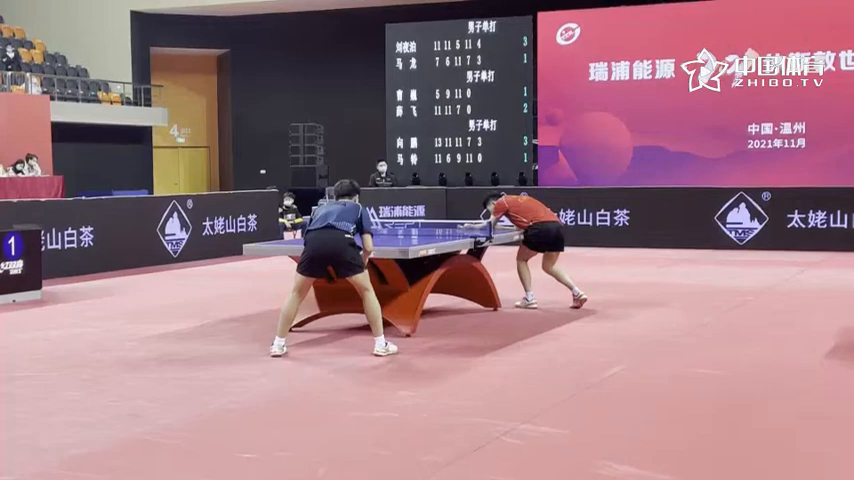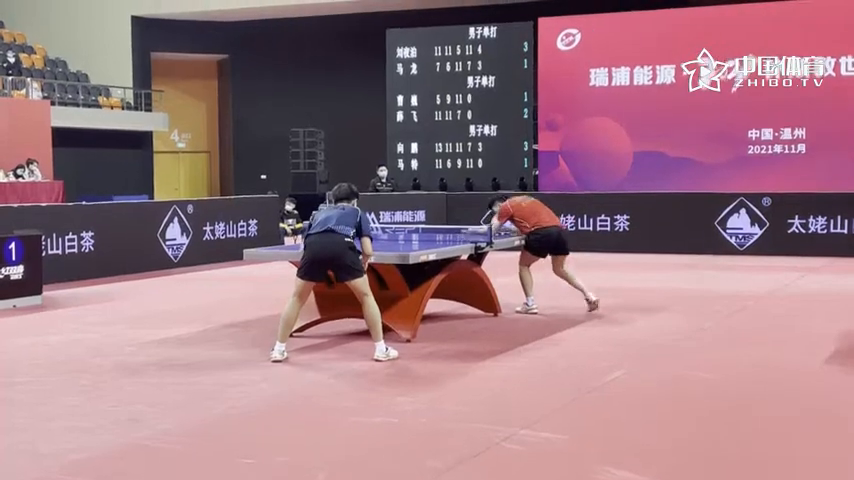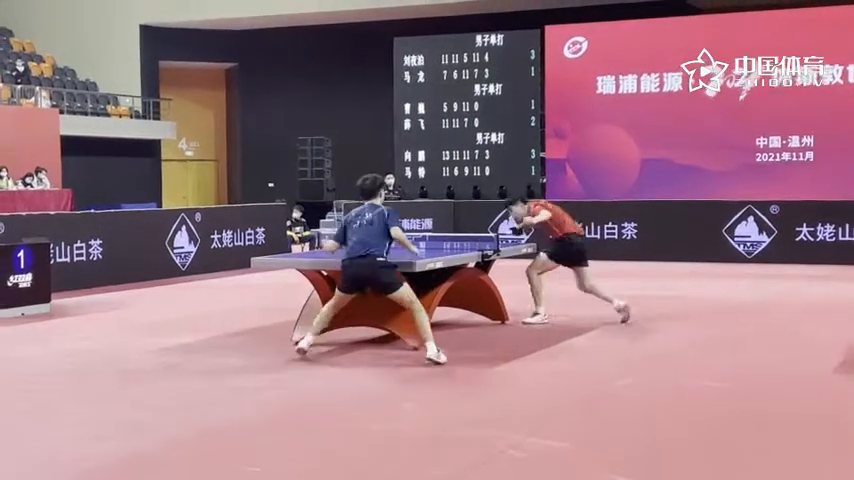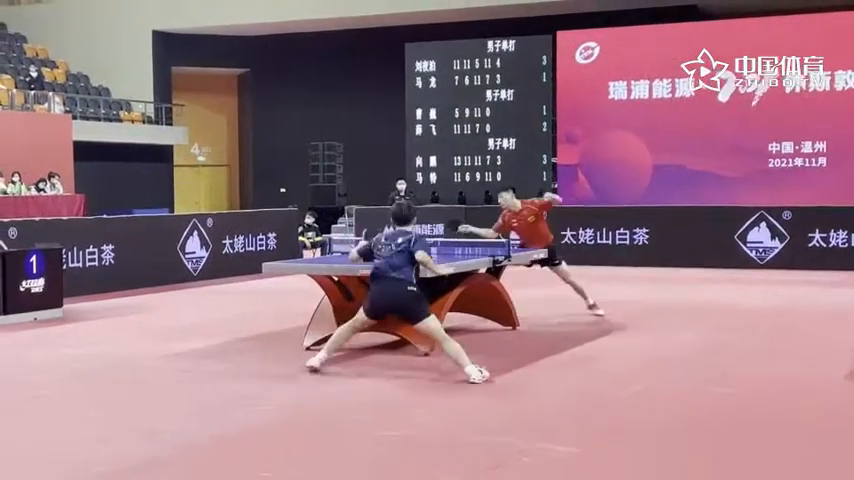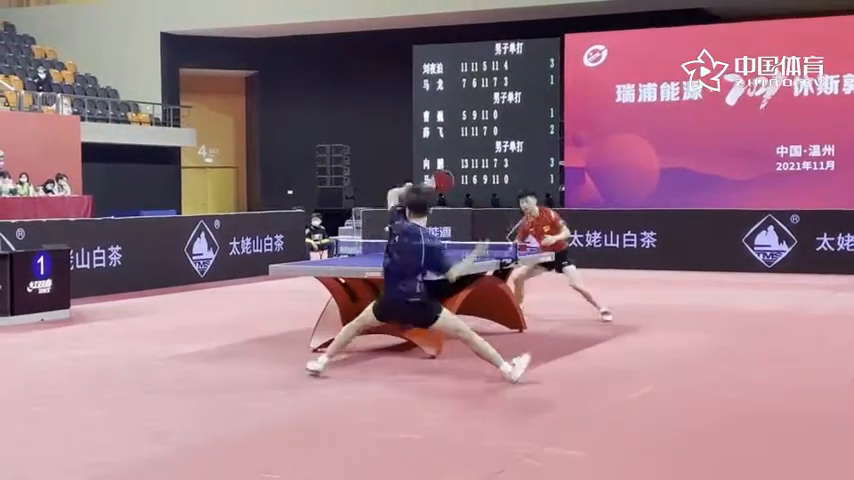
dt=1s
person 1, frame 1
left shoulder: (321, 208)
right shoulder: (358, 209)
left elbow: (310, 235)
right elbow: (368, 247)
left wrist: (323, 264)
right wrist: (361, 264)
left hip: (314, 242)
right hip: (342, 242)
left knee: (297, 293)
right knee: (367, 291)
left ankle: (278, 344)
right ankle: (381, 344)
person 1, frame 2
left shoulder: (319, 213)
right shoulder: (356, 213)
left elbow: (305, 244)
right elbow: (368, 250)
left wrist: (322, 265)
right wrist: (362, 266)
left hip: (314, 246)
right hip: (341, 246)
left knee: (297, 298)
right knee: (366, 296)
left ankle: (279, 349)
right ankle: (381, 349)
person 1, frame 3
left shoulder: (351, 216)
right shoulder: (385, 212)
left elbow: (331, 246)
right elbow: (397, 234)
left wrist: (331, 243)
right wrist: (411, 247)
left hip: (351, 267)
right hip: (376, 265)
left knee: (334, 303)
right knee: (414, 304)
left ankle: (308, 340)
right ankle: (432, 351)
person 1, frame 4
left shoulder: (380, 239)
right shoulder: (416, 238)
left elbow: (355, 256)
right elbow: (420, 256)
left wrist: (361, 245)
right wrist: (438, 269)
left hip: (379, 292)
right hip: (406, 294)
left knee: (353, 325)
right knee: (441, 337)
left ankle: (319, 358)
right ankle: (472, 371)
person 1, frame 5
left shoulder: (396, 228)
right shoulder: (431, 244)
right elbow: (450, 275)
right wrist: (473, 256)
left hip: (389, 300)
right hip: (416, 303)
left knee: (356, 326)
right knee: (463, 332)
left ankle: (322, 361)
right ankle: (507, 369)
person 2, frame 1
left shoulder: (501, 202)
right shoulder: (518, 200)
left wrist: (473, 226)
left hip: (541, 228)
right hip: (556, 227)
left knee: (521, 260)
right knee: (549, 266)
left ankle: (529, 299)
right ankle: (577, 292)
person 2, frame 2
left shoulder: (506, 206)
right shoulder: (525, 199)
left elbow: (494, 229)
left hip: (541, 233)
right hip: (560, 231)
left knee: (524, 265)
right knee: (559, 270)
left ankle: (530, 304)
right ankle: (589, 295)
person 2, frame 3
left shoulder: (535, 208)
right shoulder: (532, 210)
left elbow: (545, 215)
left wrist: (533, 220)
right wrist: (523, 224)
left hip: (567, 241)
right hip: (576, 242)
left knee: (532, 271)
right knee: (586, 286)
left ankle: (540, 313)
right ankle: (618, 304)
person 2, frame 4
left shoulder: (534, 204)
right shoulder: (506, 216)
left elbow: (559, 201)
right elbow: (493, 233)
left wrist: (553, 197)
right wrist: (471, 229)
left hip: (547, 248)
right hip: (527, 249)
left knee: (569, 280)
left ankle: (591, 303)
person 2, frame 5
left shoulder: (549, 214)
right shoulder: (524, 222)
left elbow: (566, 232)
right elbow: (519, 241)
left wrist: (554, 239)
left hip: (561, 253)
left knee: (575, 285)
right knee: (517, 277)
left ankle: (602, 309)
